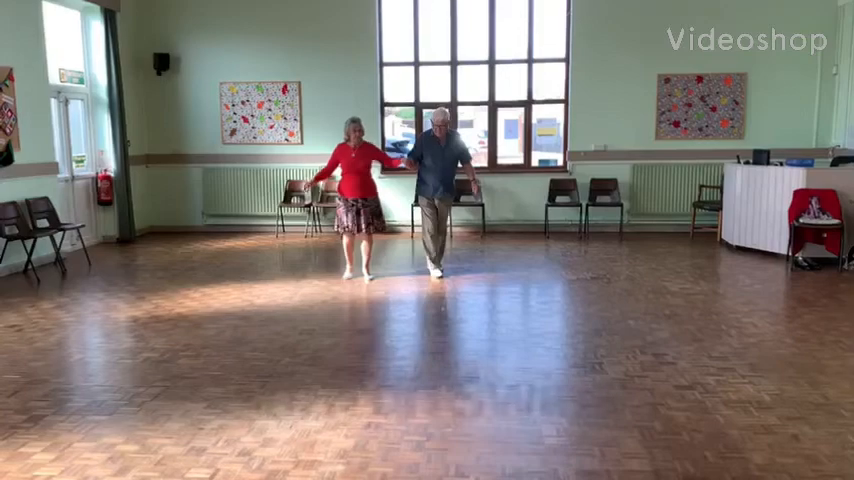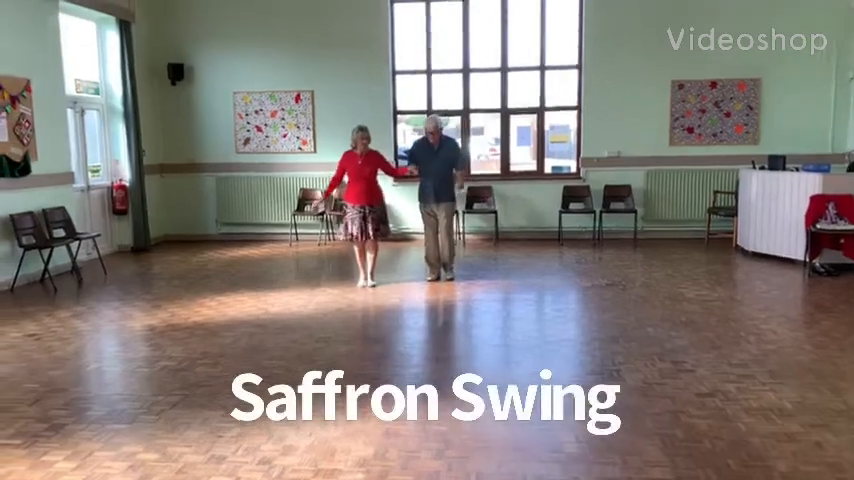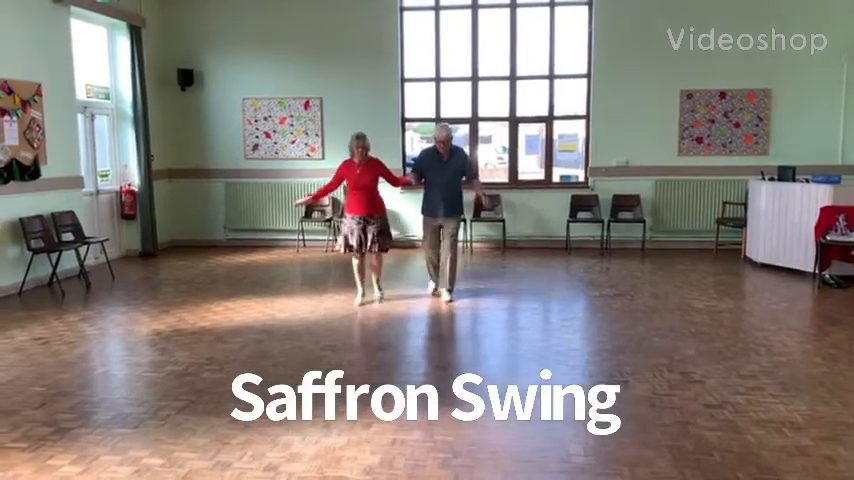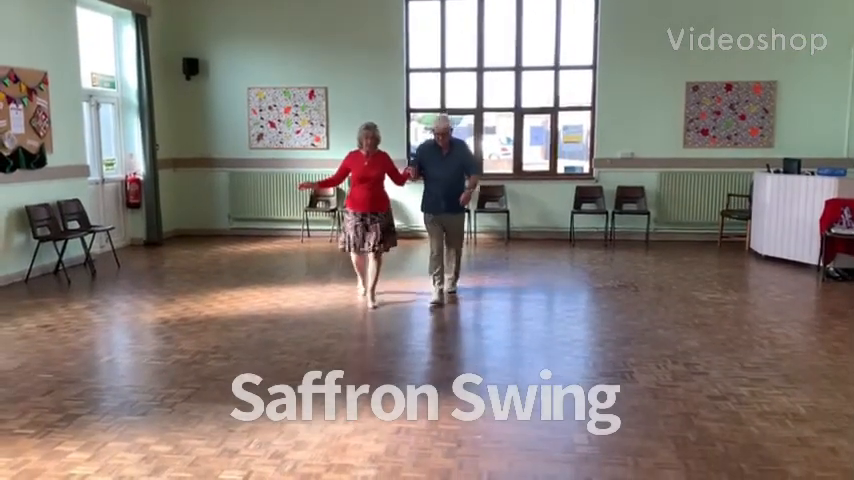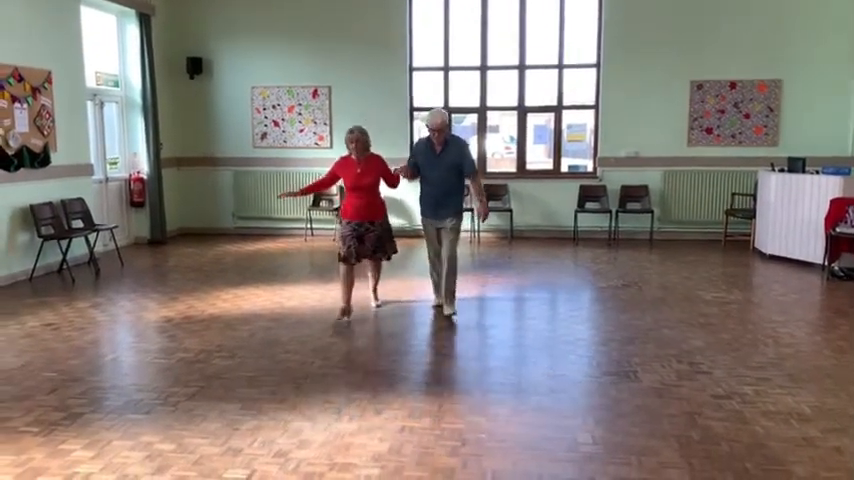
dt=1s
person 1, frame 1
left shoulder: (455, 138)
right shoulder: (424, 139)
left elbow: (465, 162)
right elbow: (413, 161)
left wrist: (473, 180)
right wrist: (408, 163)
left hip: (446, 192)
right hip: (426, 191)
left knee: (441, 229)
right knee: (429, 229)
left ankle: (437, 261)
right ankle: (432, 264)
person 1, frame 2
left shoulder: (451, 144)
right shoulder: (418, 145)
left elbow: (460, 168)
right elbow: (412, 165)
left wrist: (460, 181)
right wrist: (413, 168)
left hip: (446, 197)
right hip: (426, 197)
left knee: (446, 233)
right knee: (430, 235)
left ankle: (448, 268)
right ankle: (433, 270)
person 1, frame 3
left shoulder: (460, 155)
right shoulder: (425, 155)
left elbow: (472, 178)
right elbow: (417, 177)
left wrist: (481, 193)
right wrist: (413, 178)
left hip: (452, 212)
right hip: (431, 211)
left knee: (449, 251)
right knee: (429, 247)
left ankle: (446, 288)
right ankle: (434, 279)
person 1, frame 4
left shoulder: (462, 148)
right shoulder: (424, 149)
left elbow: (473, 173)
right elbow: (417, 172)
left wrist: (469, 190)
right wrist: (413, 172)
left hip: (455, 208)
right hip: (431, 208)
left knee: (454, 247)
right knee: (436, 249)
left ankle: (451, 281)
right ankle: (438, 291)
person 1, frame 5
left shoulder: (459, 146)
right shoulder: (420, 147)
left elbow: (473, 176)
right elbow: (413, 173)
left wrist: (481, 200)
right wrist: (405, 172)
left hip: (451, 212)
right hip: (428, 212)
left knee: (448, 255)
right knee: (434, 255)
left ankle: (448, 301)
right ankle: (439, 294)
person 2, frame 1
left shoulder: (369, 148)
right shoulder: (340, 149)
left elbow: (388, 161)
right elbow: (328, 169)
left wrist: (401, 161)
right wrist: (314, 180)
left hip: (367, 196)
right hip: (347, 197)
left knee: (367, 233)
right knee: (348, 233)
left ankle: (366, 268)
right ankle: (349, 267)
person 2, frame 2
left shoulder: (375, 155)
right shoulder: (347, 156)
left elbow: (392, 171)
right elbow: (337, 178)
left wrist: (407, 170)
right wrist: (325, 195)
left hip: (373, 202)
right hip: (353, 203)
left knee: (372, 239)
right knee: (357, 240)
left ankle: (370, 275)
right ankle: (362, 274)
person 2, frame 3
left shoulder: (375, 163)
right shoulder: (346, 165)
left elbow: (394, 180)
right elbow: (331, 185)
left wrist: (407, 179)
right wrist: (311, 198)
left hip: (375, 214)
right hip: (353, 215)
left knee: (376, 252)
right knee: (357, 253)
left ankle: (377, 284)
right ankle: (360, 291)
person 2, frame 4
left shoulder: (383, 157)
right shoulder: (352, 157)
left elbow: (398, 180)
right elbow: (336, 179)
left wrist: (408, 172)
right wrist: (315, 185)
left hip: (378, 211)
right hip: (355, 211)
left knee: (375, 251)
right knee: (355, 250)
left ankle: (371, 292)
right ankle: (361, 281)
person 2, frame 5
left shoulder: (377, 161)
right shoulder: (343, 163)
left elbow: (392, 183)
right elbow: (324, 182)
left wrist: (398, 174)
right wrist: (299, 192)
left hip: (375, 218)
right hip: (351, 219)
left knee: (375, 258)
right knee: (347, 262)
left ankle: (373, 292)
right ankle: (345, 307)
